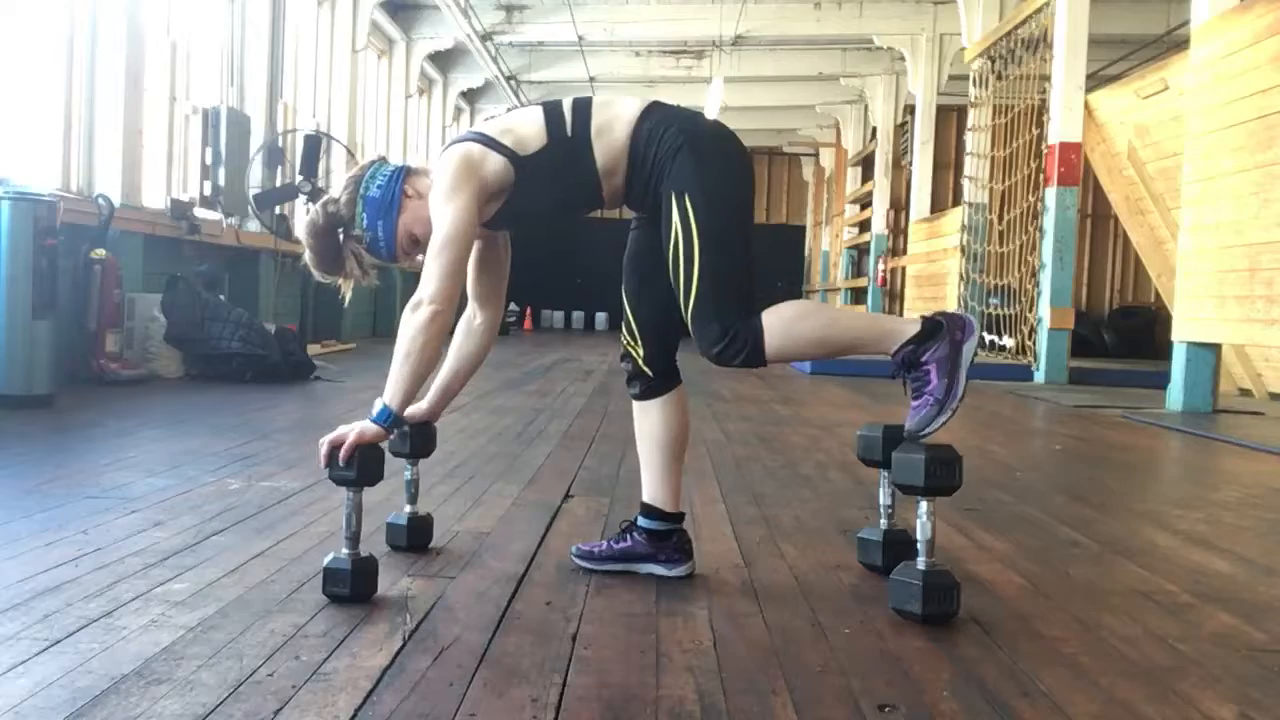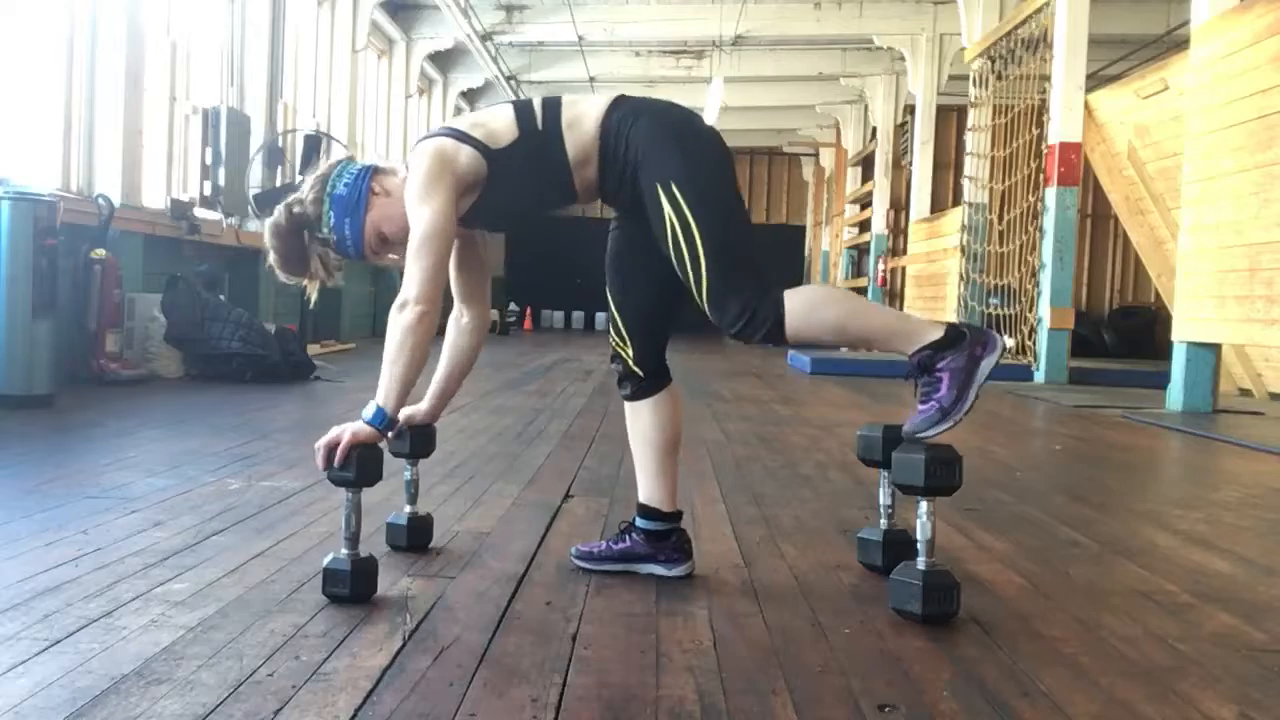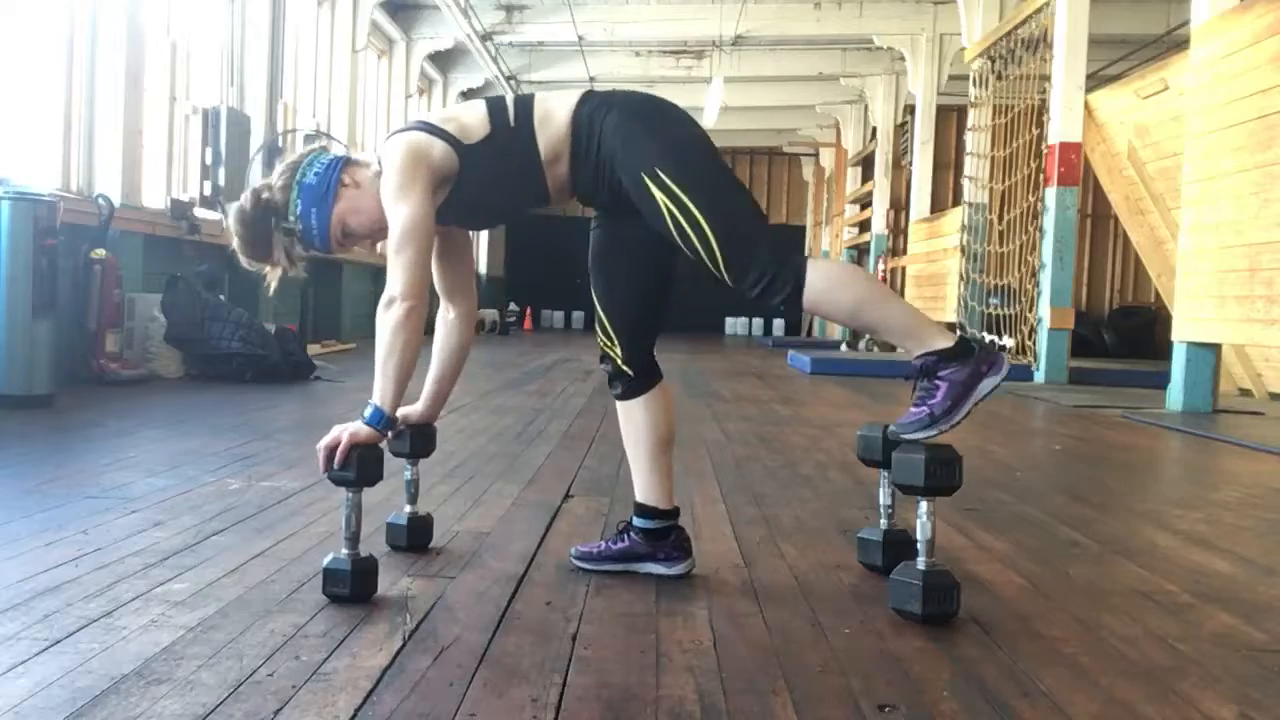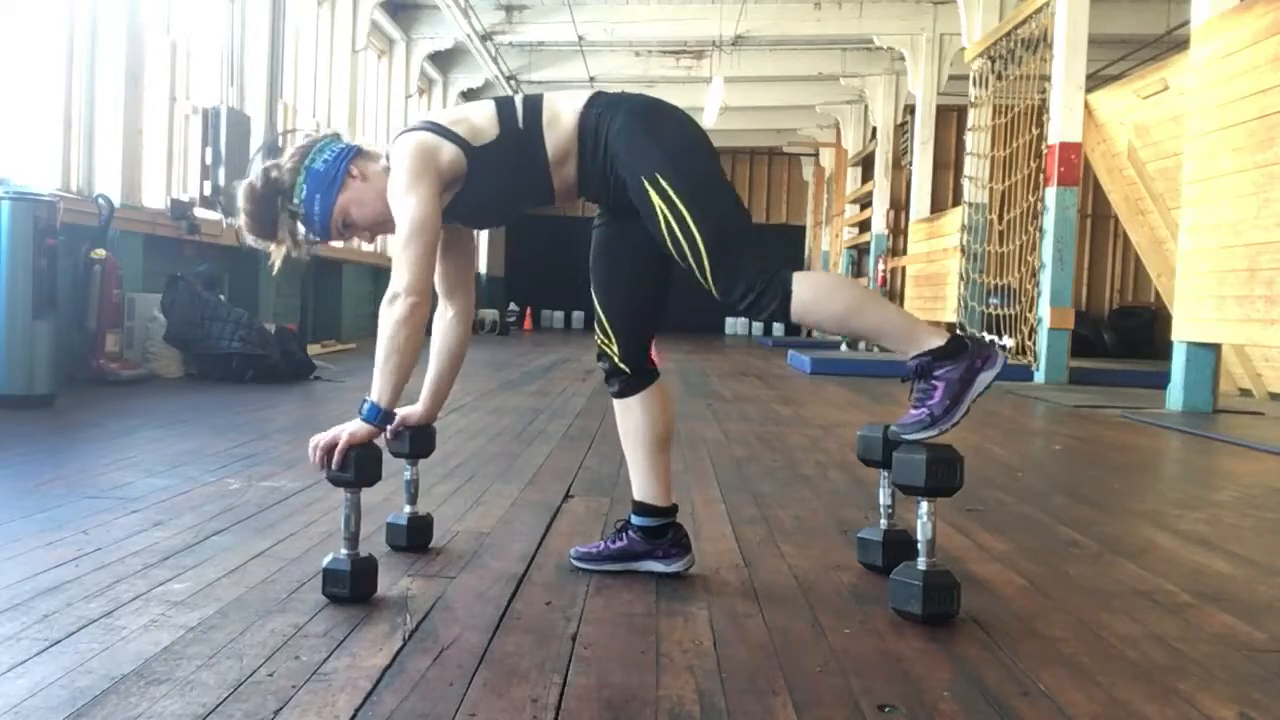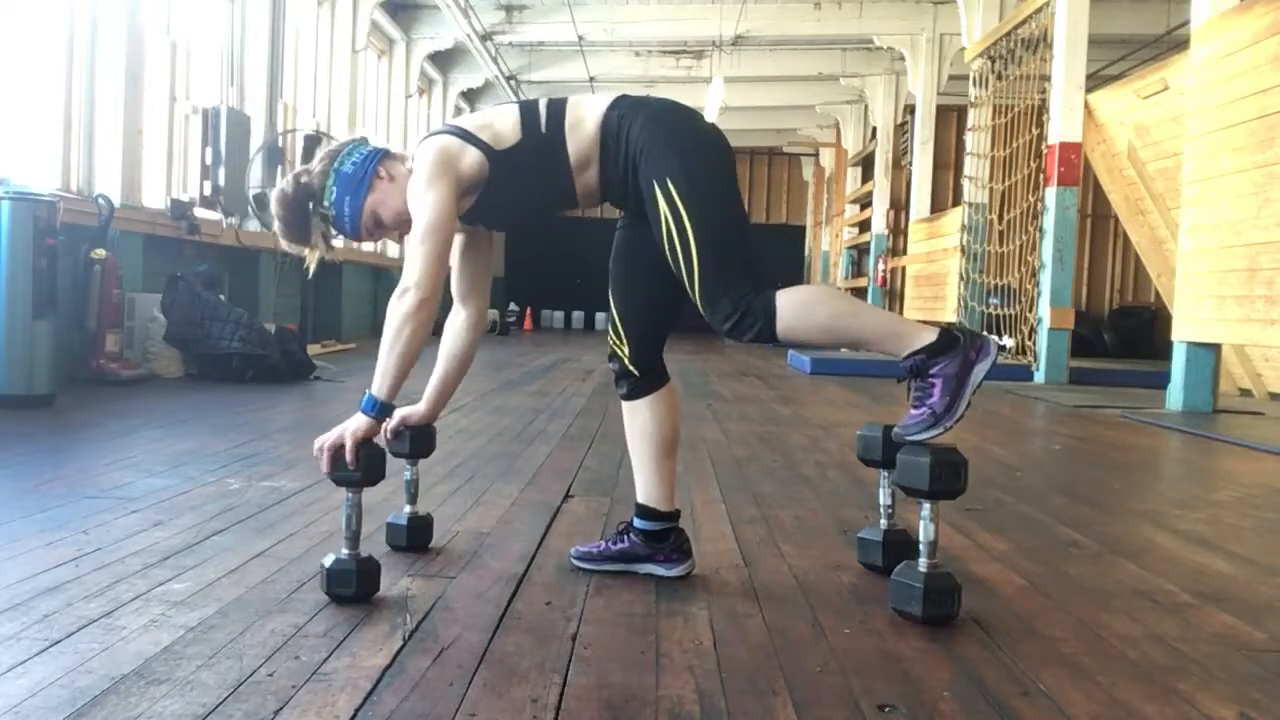
dt=0.2s
person 1, frame 1
left shoulder: (458, 172)
right shoulder: (479, 202)
left elbow: (430, 307)
right elbow: (482, 316)
left wrist: (383, 416)
right wrist: (429, 408)
left hip: (689, 158)
right hip: (665, 186)
left knee: (722, 337)
right knee: (645, 361)
left ankle: (924, 339)
right ankle: (660, 533)
person 1, frame 2
left shoulder: (431, 168)
right shoulder: (453, 202)
left elbow: (414, 306)
right elbow: (469, 315)
left wrist: (378, 417)
right wrist: (428, 409)
left hip: (661, 149)
right hip: (643, 182)
left knee: (742, 309)
right knee: (636, 361)
left ankle: (945, 345)
right ankle: (660, 531)
person 1, frame 3
left shoulder: (405, 160)
right shoulder: (432, 200)
left elbow: (401, 304)
right elbow: (456, 309)
left wrist: (377, 418)
right wrist: (427, 408)
left hip: (636, 140)
right hip: (618, 184)
left knee: (764, 275)
right knee: (625, 359)
left ankle: (953, 358)
right ankle: (657, 530)
person 1, frame 4
left shoulder: (414, 158)
right shoulder: (437, 196)
left elbow: (406, 299)
right elbow: (453, 307)
left wrist: (372, 414)
right wrist: (427, 409)
left hip: (639, 144)
right hip: (622, 185)
left knee: (751, 285)
right knee: (622, 359)
left ankle: (945, 357)
right ankle: (655, 530)
person 1, frame 5
left shoulder: (436, 162)
right shoulder: (460, 198)
left elbow: (415, 296)
right elbow: (468, 309)
left wrist: (372, 408)
right wrist: (426, 410)
left hip: (664, 149)
right hip: (645, 183)
left knee: (739, 311)
right knee: (633, 360)
left ankle: (939, 350)
right ankle: (658, 532)
